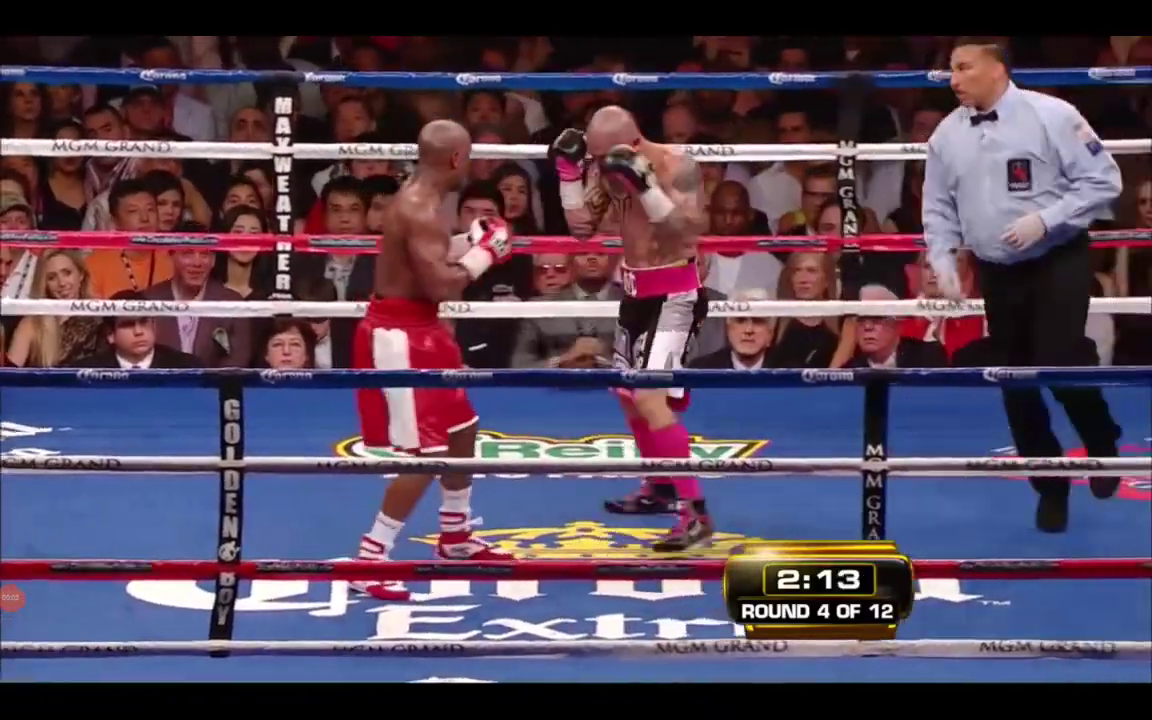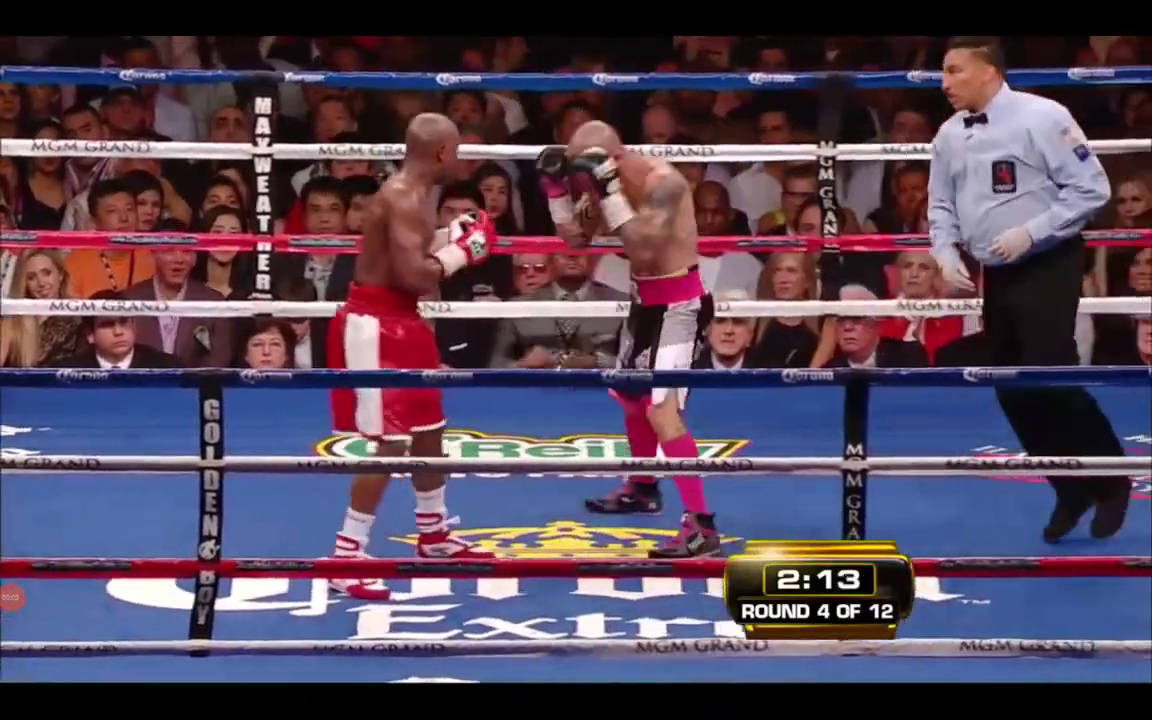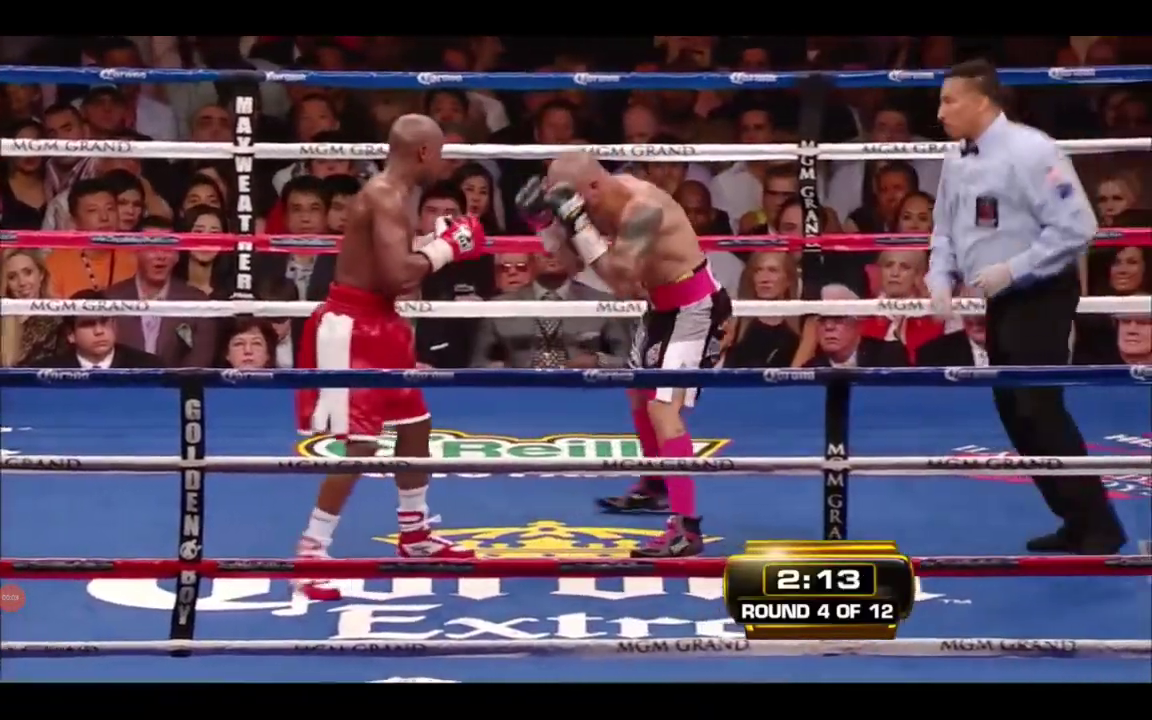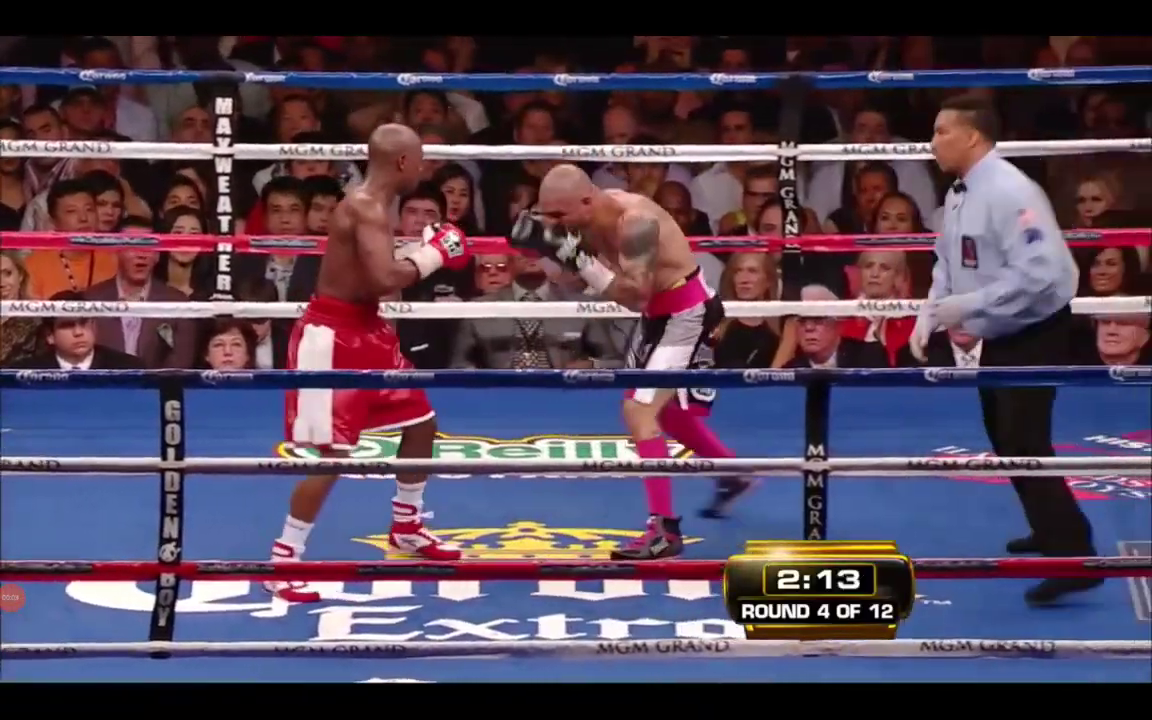
dt=0.1s
person 1, frame 1
left shoulder: (1051, 114)
right shoulder: (948, 134)
left elbow: (1103, 181)
right elbow: (938, 207)
left wrist: (1045, 219)
right wrist: (942, 262)
left hip: (1060, 260)
right hip: (996, 271)
left knee: (1066, 361)
right knee: (1017, 381)
left ankle: (1101, 441)
right ankle: (1051, 487)
person 1, frame 2
left shoulder: (1041, 118)
right shoulder: (950, 135)
left elbow: (1091, 187)
right elbow: (942, 205)
left wrist: (1031, 231)
right wrist: (945, 252)
left hip: (1047, 264)
right hip: (997, 272)
left knee: (1050, 374)
right knee: (1011, 386)
left ankle: (1108, 474)
right ankle: (1074, 489)
person 1, frame 3
left shoulder: (1030, 152)
right shoulder: (956, 162)
left elbow: (1074, 227)
right elbow: (944, 232)
left wrist: (1012, 269)
right wrist: (939, 281)
left hip: (1043, 297)
right hip: (1000, 301)
left knee: (1036, 406)
right knee: (1013, 410)
left ankle: (1096, 523)
right ankle: (1078, 518)
person 1, frame 4
left shoulder: (1010, 191)
right shoulder: (960, 195)
left elbow: (1039, 273)
right elbow: (950, 267)
left wrist: (969, 307)
right wrist: (929, 319)
left hip: (1034, 333)
right hip: (1005, 337)
left knee: (1021, 442)
right knee: (1007, 438)
left ankle: (1076, 560)
right ankle: (1055, 533)
person 2, frame 1
left shoulder: (414, 197)
right shoulder: (420, 210)
right elbow: (441, 286)
left wrist: (471, 243)
right wrist: (487, 250)
left hip: (416, 330)
right hip: (399, 333)
left knee: (461, 431)
right knee: (426, 453)
left ankle: (455, 536)
right ankle: (371, 559)
person 2, frame 2
left shoulder: (407, 193)
right shoulder: (403, 200)
right elbow: (414, 277)
left wrist: (455, 240)
right wrist: (463, 249)
left hip: (397, 321)
right hip: (374, 324)
left knee: (429, 429)
right knee: (392, 442)
left ankle: (433, 534)
right ankle: (346, 554)
person 2, frame 3
left shoulder: (389, 192)
right shoulder: (387, 199)
right elbow: (399, 274)
left wrist: (439, 238)
right wrist: (450, 245)
left hip: (376, 321)
right hip: (350, 325)
left knee: (417, 425)
right knee: (360, 444)
left ankle: (414, 533)
right ankle: (311, 555)
person 2, frame 4
left shoulder: (375, 205)
right shoulder: (365, 208)
right elbow: (386, 278)
left wrist: (434, 243)
right wrist: (435, 252)
left hip: (363, 329)
right hip: (330, 332)
left knee: (421, 424)
right knee: (335, 450)
left ankle: (407, 526)
right ankle: (284, 558)
person 3, frame 1
left shoulder: (675, 166)
right shoulder: (606, 169)
left elbow: (691, 228)
right elbow: (582, 227)
left wrist: (645, 186)
right wrist: (569, 172)
left hip: (674, 294)
right hip: (635, 291)
left knee: (651, 397)
right knee: (632, 397)
left ankle: (694, 512)
right ankle: (659, 488)
person 3, frame 2
left shoulder: (660, 182)
right shoulder: (603, 180)
left elbow: (642, 246)
right elbow: (577, 237)
left wrist: (607, 192)
right wrist: (559, 190)
left hip: (681, 303)
right hip: (647, 301)
left knee: (662, 407)
right knee: (632, 397)
left ankle: (700, 525)
right ankle: (642, 488)
person 3, frame 3
left shoulder: (640, 207)
right shoulder: (590, 203)
left elbow: (622, 280)
right elbow: (563, 253)
left wrist: (575, 225)
right wrist: (543, 220)
left hip: (693, 304)
right hip: (664, 302)
left knee: (664, 409)
right knee: (641, 396)
left ankle: (686, 527)
person 3, frame 4
left shoulder: (635, 220)
right shoulder: (586, 216)
left elbow: (633, 293)
left wrist: (578, 259)
right wrist: (539, 242)
left hip: (688, 310)
right hip: (661, 308)
left knee: (642, 412)
right knee: (667, 407)
left ankle: (665, 530)
